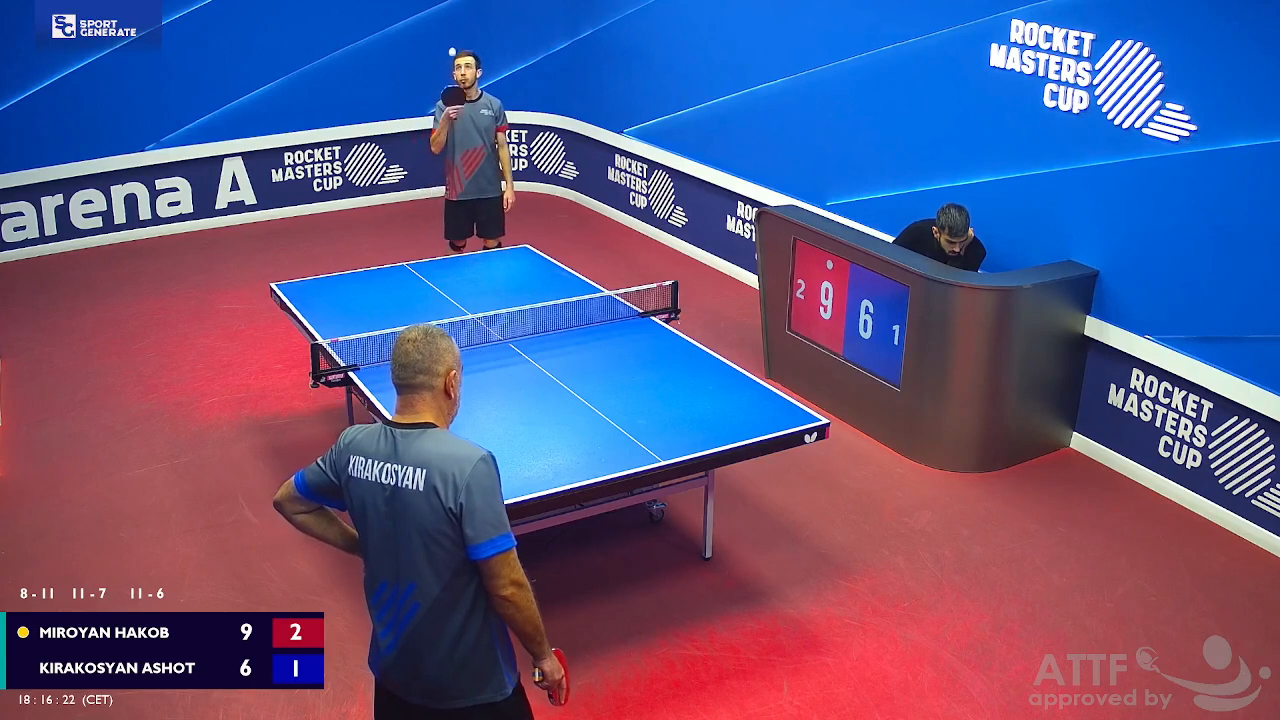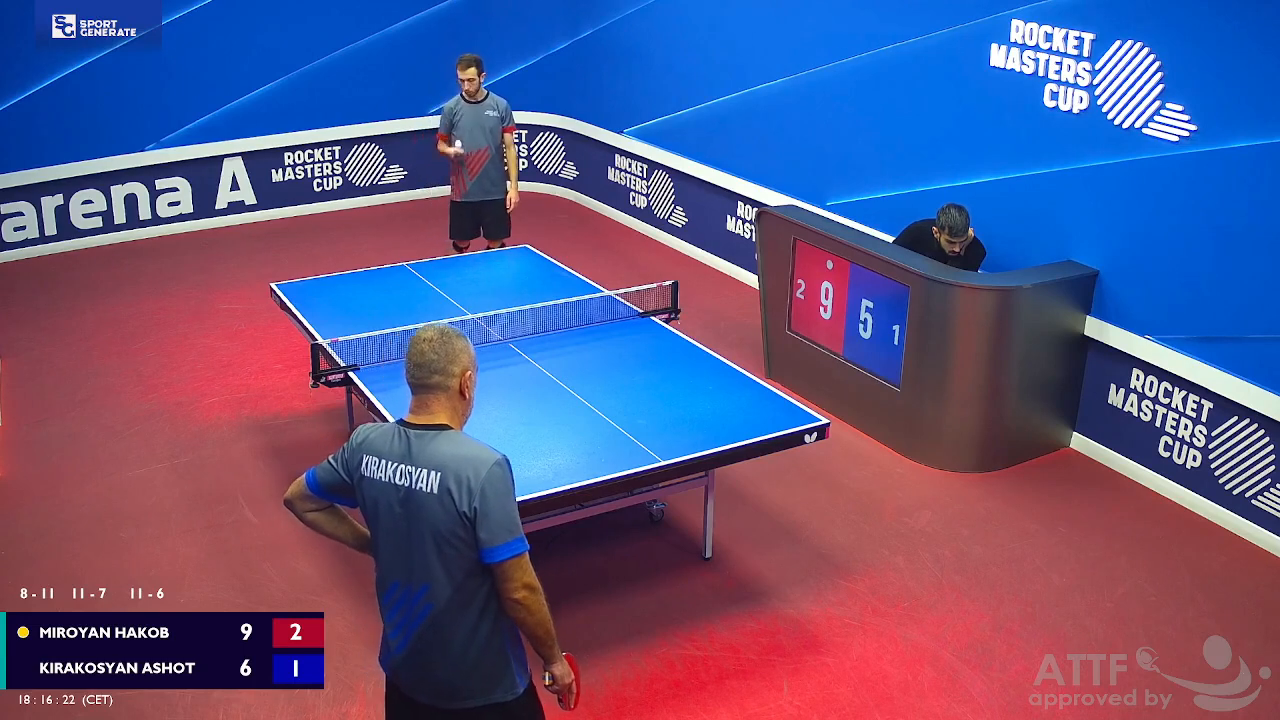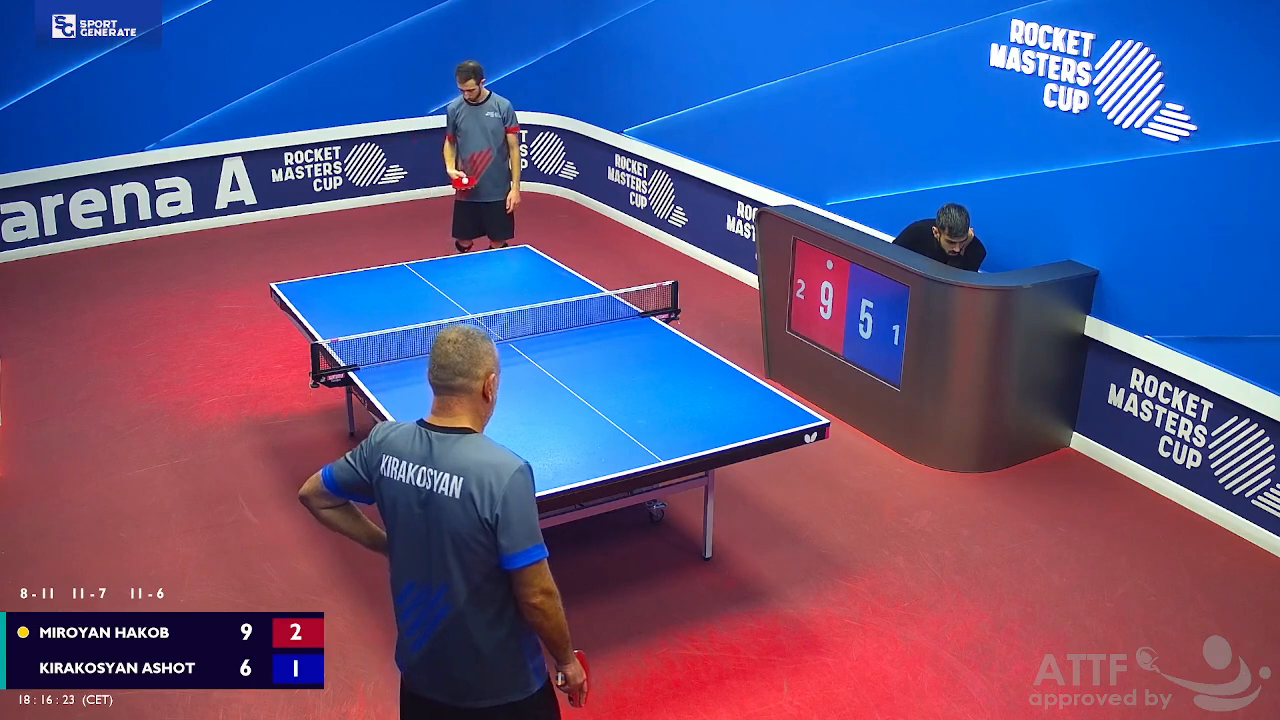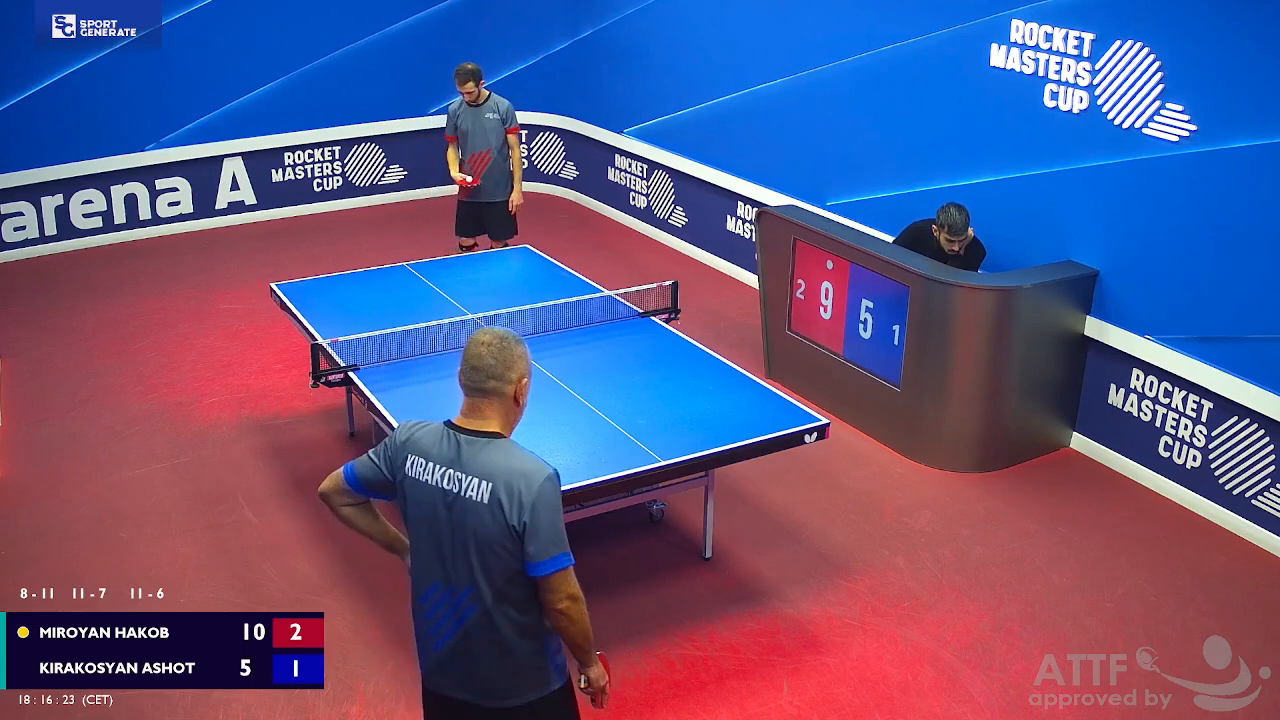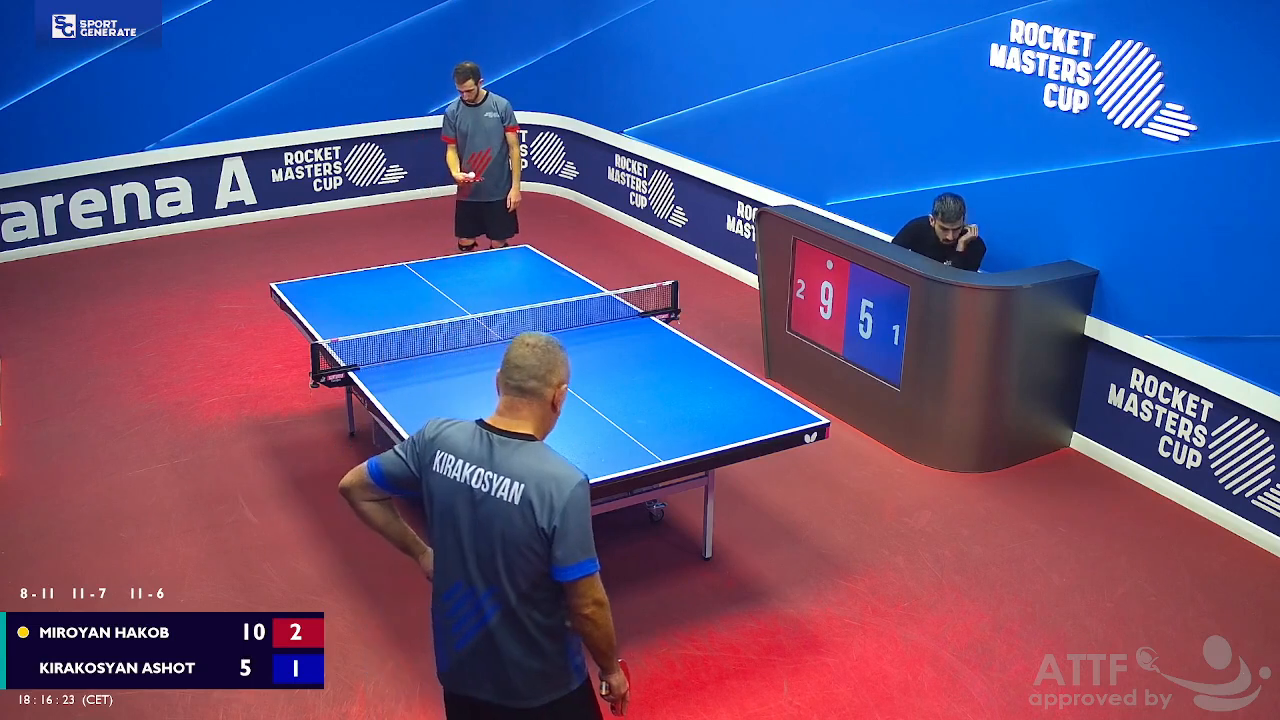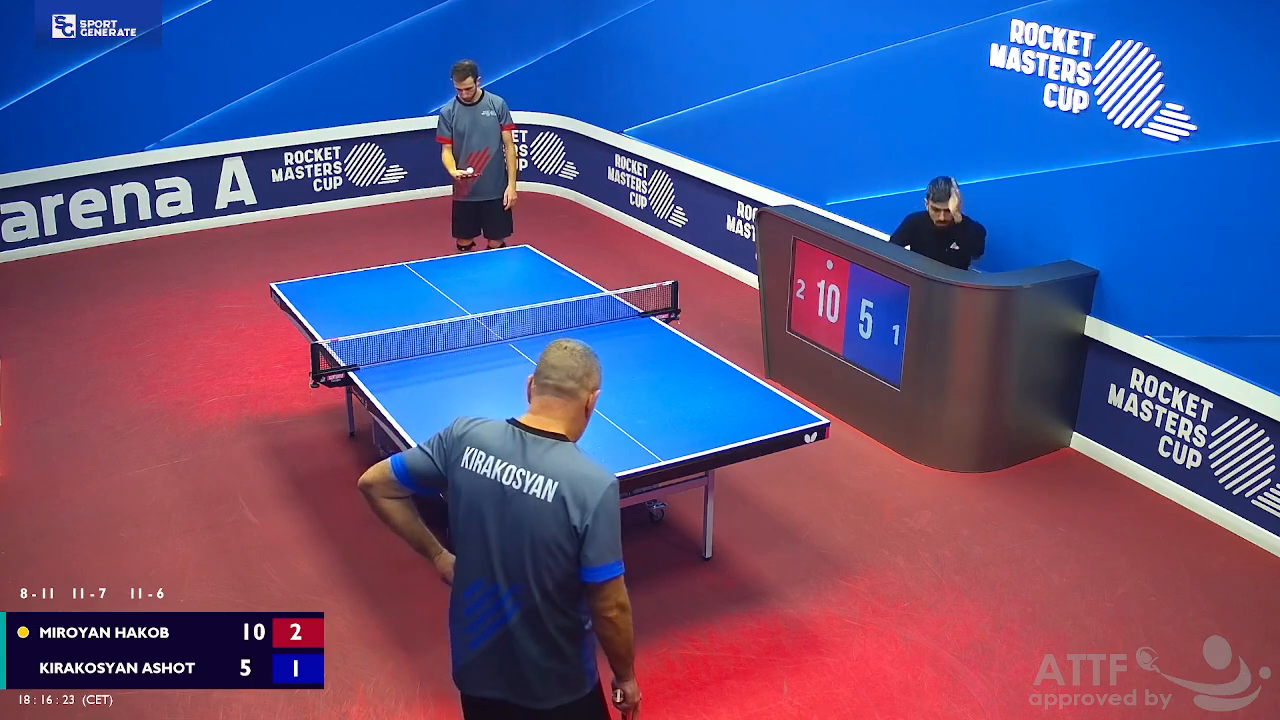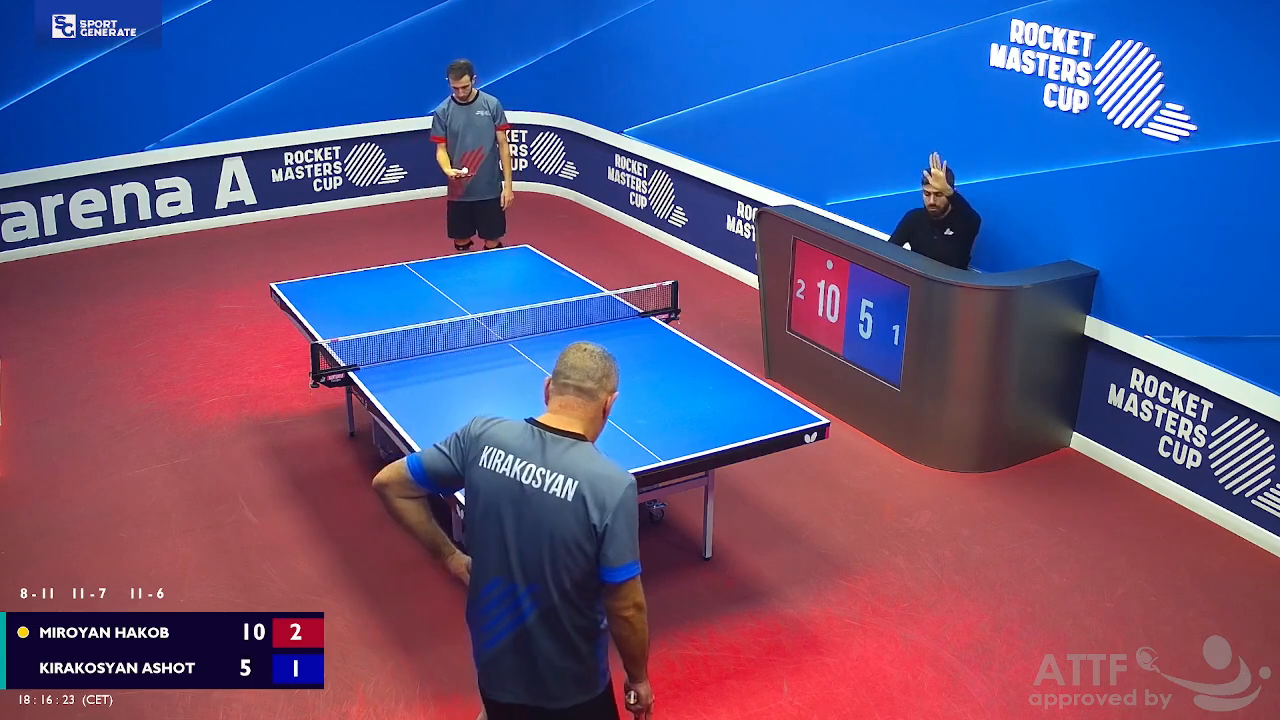
dt=0.2s
person 1, frame 1
left shoulder: (353, 445)
right shoulder: (468, 464)
left elbow: (289, 502)
right elbow: (506, 586)
right wrist: (542, 653)
left hip: (393, 668)
right hip: (473, 685)
person 1, frame 2
left shoulder: (366, 444)
right shoulder: (483, 468)
left elbow: (299, 499)
right elbow: (518, 590)
right wrist: (553, 658)
left hip: (404, 669)
right hip: (486, 685)
person 1, frame 3
left shoulder: (385, 442)
right shoulder: (504, 473)
left elbow: (314, 496)
right elbow: (536, 595)
right wrist: (566, 659)
left hip: (420, 668)
right hip: (503, 684)
person 1, frame 4
left shoulder: (410, 441)
right shoulder: (532, 480)
left elbow: (334, 493)
right elbow: (561, 600)
right wrist: (589, 662)
left hip: (440, 667)
right hip: (524, 683)
person 1, frame 5
left shoulder: (438, 438)
right shoulder: (562, 484)
left elbow: (355, 487)
right elbow: (586, 605)
left wrist: (420, 552)
right wrist: (611, 669)
left hip: (459, 664)
right hip: (543, 682)
person 1, frame 6
left shoulder: (465, 436)
right shoulder: (593, 486)
left elbow: (375, 484)
right elbow: (609, 607)
left wrist: (436, 554)
right wrist: (625, 676)
left hip: (475, 657)
right hip: (557, 679)
person 1, frame 7
left shoulder: (482, 436)
right shoulder: (612, 486)
left elbow: (390, 483)
right elbow: (625, 607)
left wrist: (448, 555)
right wrist: (638, 677)
left hip: (493, 651)
right hip: (569, 676)
person 2, frame 1
left shoulder: (494, 105)
right shoulder: (445, 105)
left elbow: (503, 147)
right elbow: (435, 148)
left wrist: (509, 186)
right wrist: (445, 121)
left hip: (489, 191)
right hip: (457, 192)
left knee: (492, 244)
right knee: (457, 244)
person 2, frame 2
left shoulder: (500, 106)
right shoulder: (450, 108)
left elbow: (510, 148)
right elbow: (440, 144)
left wrist: (513, 187)
right wrist: (448, 151)
left hip: (494, 192)
right hip: (462, 193)
left knee: (496, 246)
right knee: (461, 246)
person 2, frame 3
left shoulder: (503, 106)
right shoulder: (454, 109)
left elbow: (514, 149)
right elbow: (449, 143)
left wrist: (515, 187)
right wrist: (450, 168)
left hip: (498, 192)
right hip: (466, 193)
left knee: (498, 246)
right knee: (463, 246)
person 2, frame 4
left shoulder: (503, 107)
right shoulder: (454, 111)
left elbow: (515, 149)
right elbow: (452, 147)
left wrist: (517, 188)
right wrist: (454, 172)
left hip: (499, 192)
right hip: (468, 192)
left knee: (499, 246)
right knee: (465, 244)
person 2, frame 5
left shoulder: (501, 106)
right shoulder: (452, 112)
left elbow: (513, 147)
right elbow: (451, 149)
left wrist: (516, 187)
right wrist: (456, 173)
left hip: (498, 192)
right hip: (467, 193)
left knee: (498, 245)
right knee: (465, 245)
person 2, frame 6
left shoulder: (497, 105)
right shoulder: (448, 112)
left elbow: (509, 146)
right elbow: (446, 149)
left wrist: (512, 184)
right wrist: (453, 171)
left hip: (495, 191)
right hip: (464, 193)
left knee: (496, 245)
right knee: (463, 244)
person 2, frame 7
left shoulder: (492, 105)
right shoulder: (442, 111)
left elbow: (503, 146)
right elbow: (441, 148)
left wrist: (508, 185)
right wrist: (448, 170)
left hip: (490, 191)
right hip: (458, 193)
left knee: (492, 244)
right knee: (461, 245)
